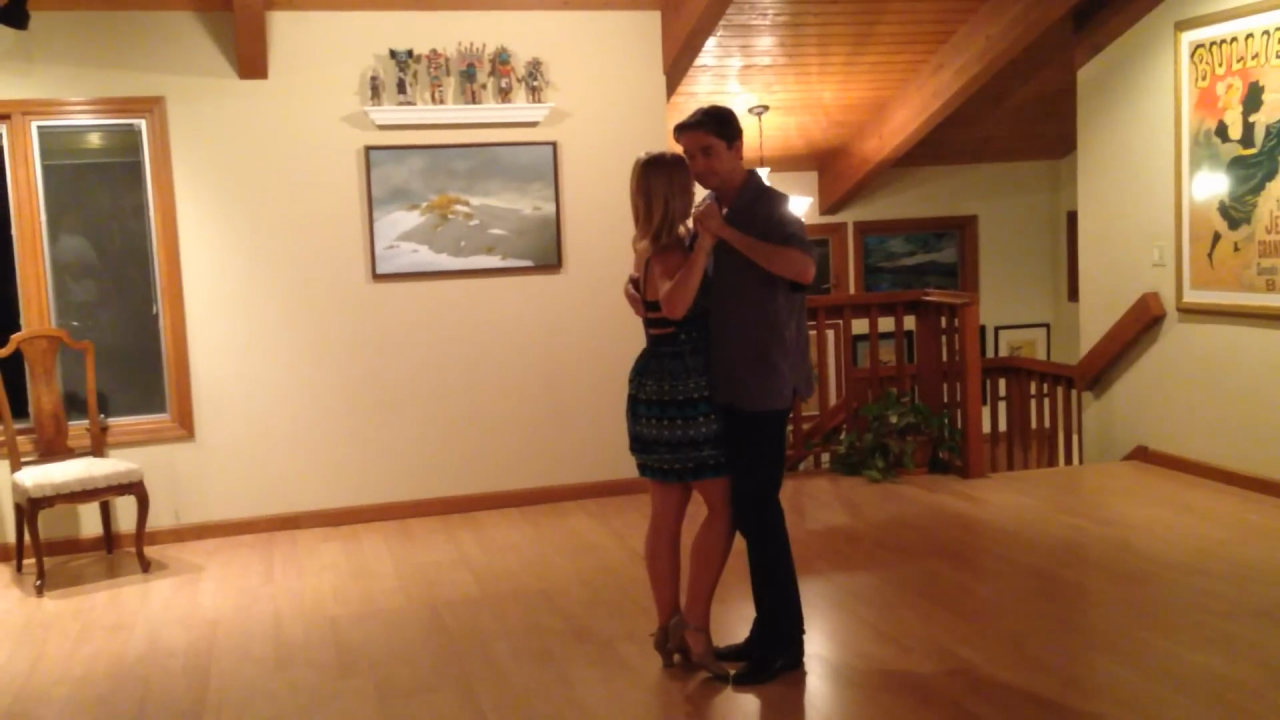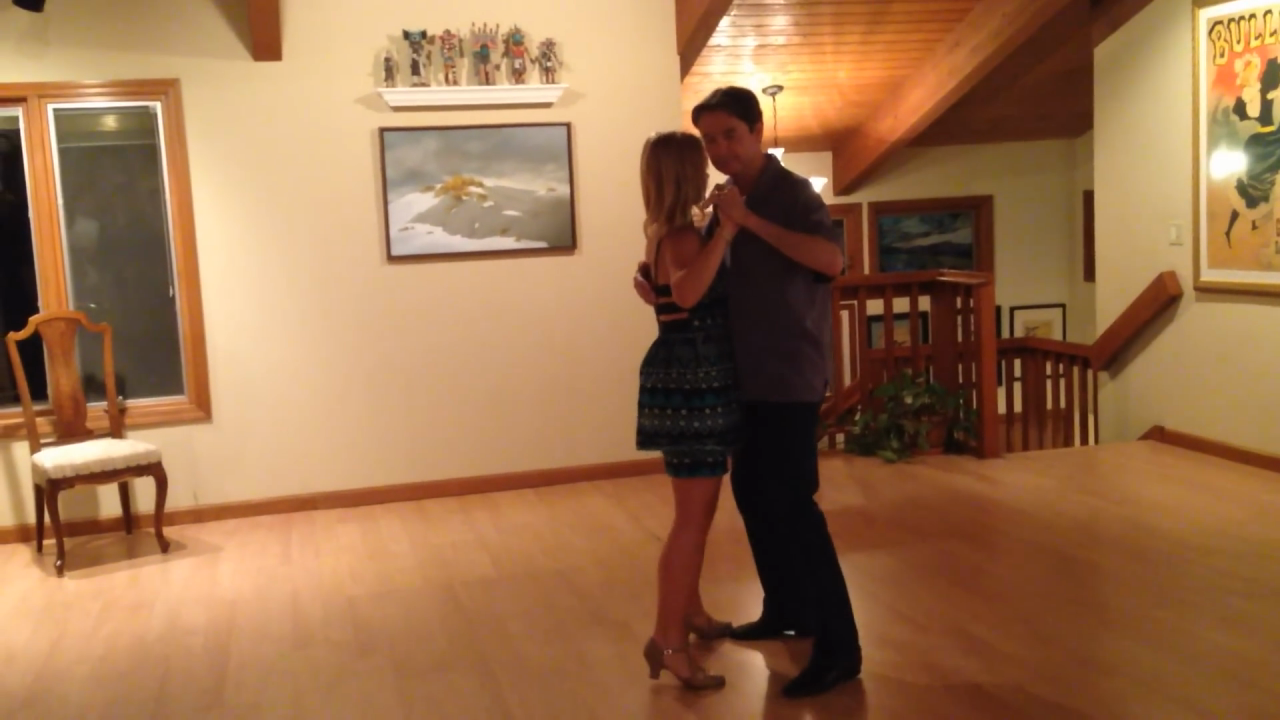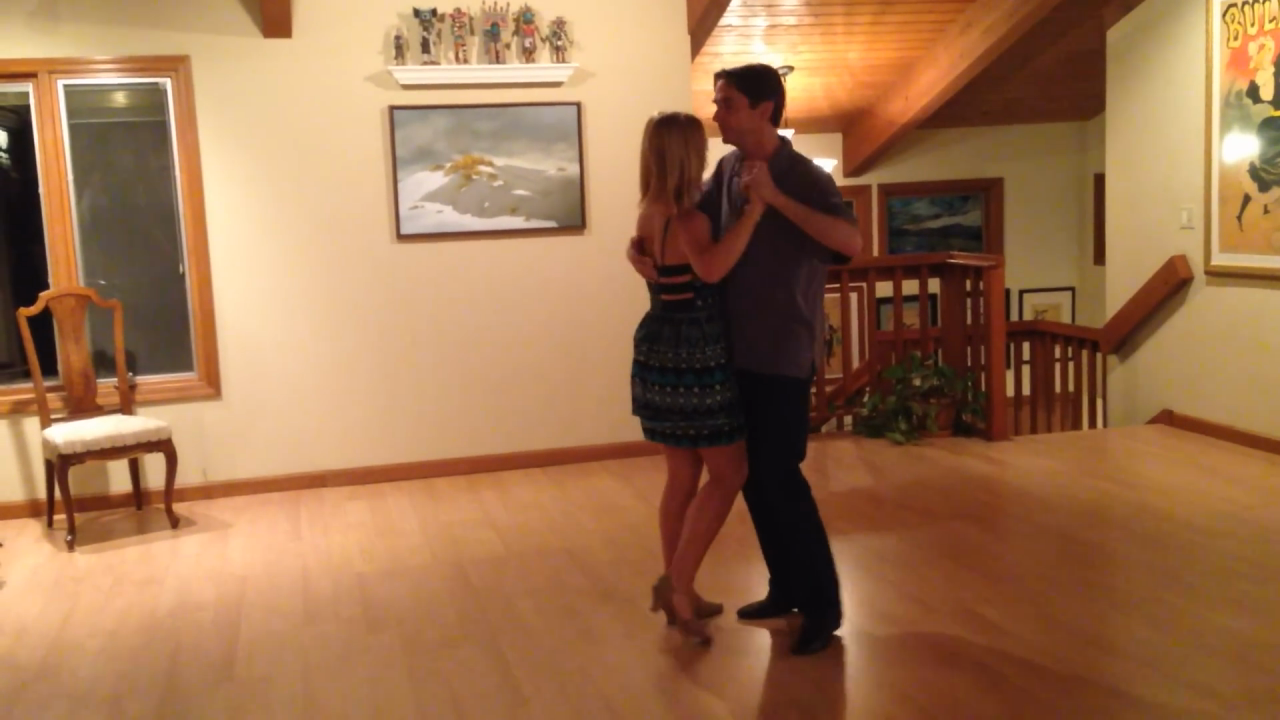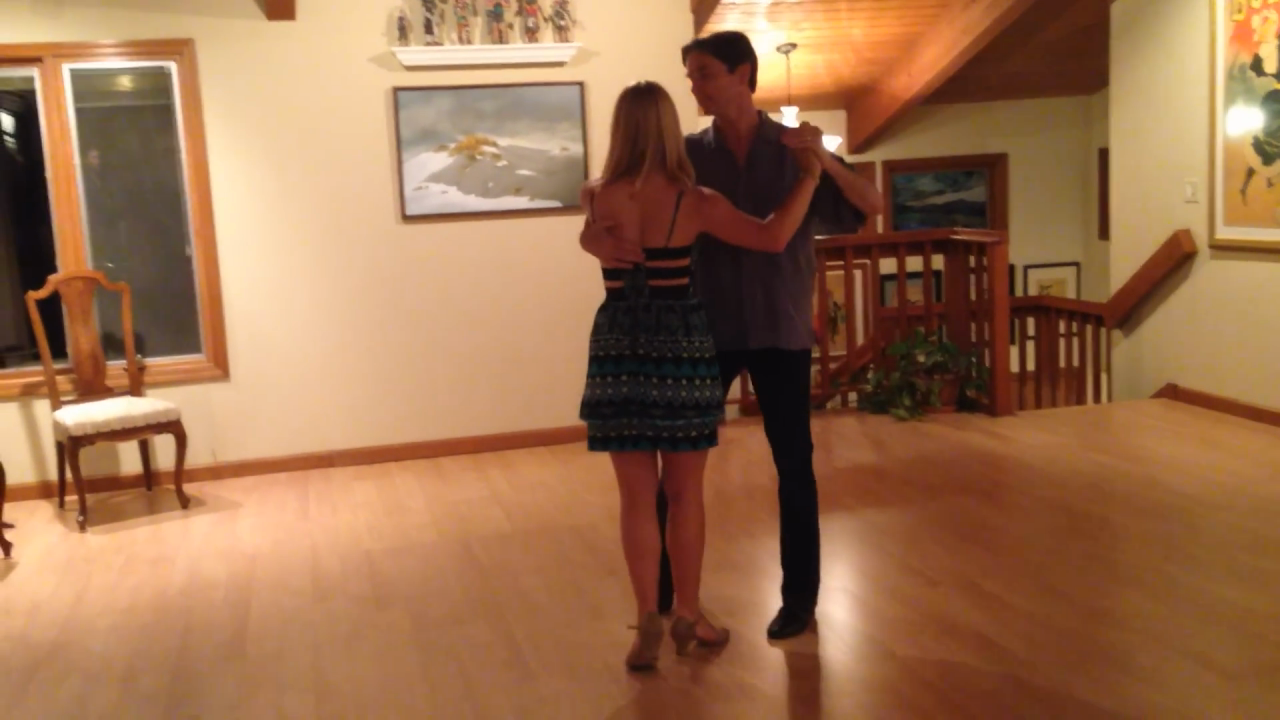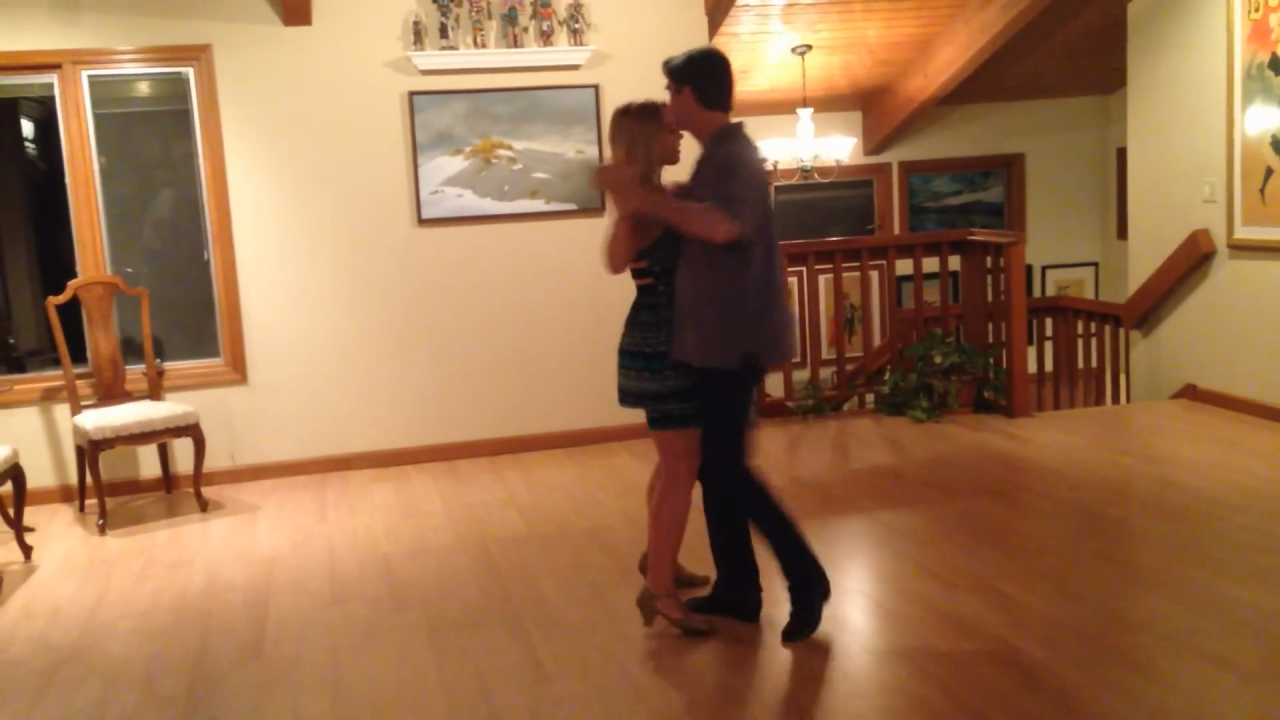
dt=1s
person 1, frame 1
left shoulder: (768, 205)
right shoulder: (707, 211)
left elbow: (803, 269)
left wrist: (726, 233)
right wrist: (637, 284)
left hip: (763, 381)
right hip: (728, 382)
left knee: (757, 507)
right knee: (743, 507)
left ankle: (784, 641)
right ankle: (768, 632)
person 1, frame 2
left shoulder: (792, 192)
right shoulder: (728, 195)
left elbow: (831, 260)
left wrist: (749, 220)
right wrist: (649, 274)
left hip: (790, 374)
right hip: (748, 373)
left knee: (793, 502)
right knee: (751, 490)
left ankle: (837, 646)
right ankle: (787, 607)
person 1, frame 3
left shoulder: (806, 178)
right shoulder: (727, 169)
left elbow: (851, 242)
left wrist: (776, 199)
right wrist: (641, 248)
left hip: (784, 354)
right hip: (740, 350)
left knee: (779, 474)
right knee: (752, 473)
left ankle: (822, 602)
right ankle: (789, 587)
person 1, frame 4
left shoulder: (795, 149)
right shoulder: (686, 154)
left elbow: (871, 206)
left wrist: (826, 161)
right wrist: (596, 234)
left hip: (781, 331)
right hip: (707, 331)
left knee: (793, 464)
left ankle: (799, 595)
right ankle: (666, 575)
person 1, frame 5
left shoulder: (729, 157)
right shoulder: (726, 152)
left elbow: (721, 227)
left wrist: (644, 197)
right wrist: (645, 203)
left hip: (730, 341)
right hip: (718, 339)
left knee: (725, 467)
right knee: (709, 459)
left ankle: (806, 582)
right ankle: (737, 586)
person 2, frame 1
left shoulder: (649, 249)
right shoulder: (670, 253)
right elbow: (674, 306)
right wrist: (703, 245)
left hip: (657, 390)
right hip: (682, 393)
left knee: (666, 514)
right knee: (723, 507)
left ankle: (670, 626)
right ankle: (693, 623)
person 2, frame 2
left shoulder: (664, 233)
right shoulder: (682, 237)
right elbow: (687, 293)
right wrist: (725, 232)
left hip: (677, 379)
right hip: (692, 383)
left knee: (693, 507)
right knee: (695, 516)
left ankle: (690, 611)
right ankle: (667, 643)
person 2, frame 3
left shoulder: (649, 212)
right shoulder: (688, 219)
right elbow: (711, 269)
right wrist: (753, 210)
left hip: (658, 350)
right hip: (694, 356)
left knee: (682, 476)
right knee: (729, 475)
left ankle: (676, 587)
right ankle: (677, 583)
person 2, frame 4
left shoulder: (596, 198)
right shoulder: (693, 202)
right elbow: (772, 238)
right wrist: (809, 175)
left hip: (618, 347)
right hip: (681, 346)
left knee: (636, 495)
right knee: (684, 491)
left ankle: (648, 621)
right ankle: (687, 615)
person 2, frame 5
left shoulder: (659, 196)
right shoulder: (638, 207)
right elbow: (616, 260)
left hip: (663, 337)
right hip: (662, 340)
left knee: (675, 461)
right knee: (680, 469)
left ankle: (659, 562)
right ankle: (658, 589)
